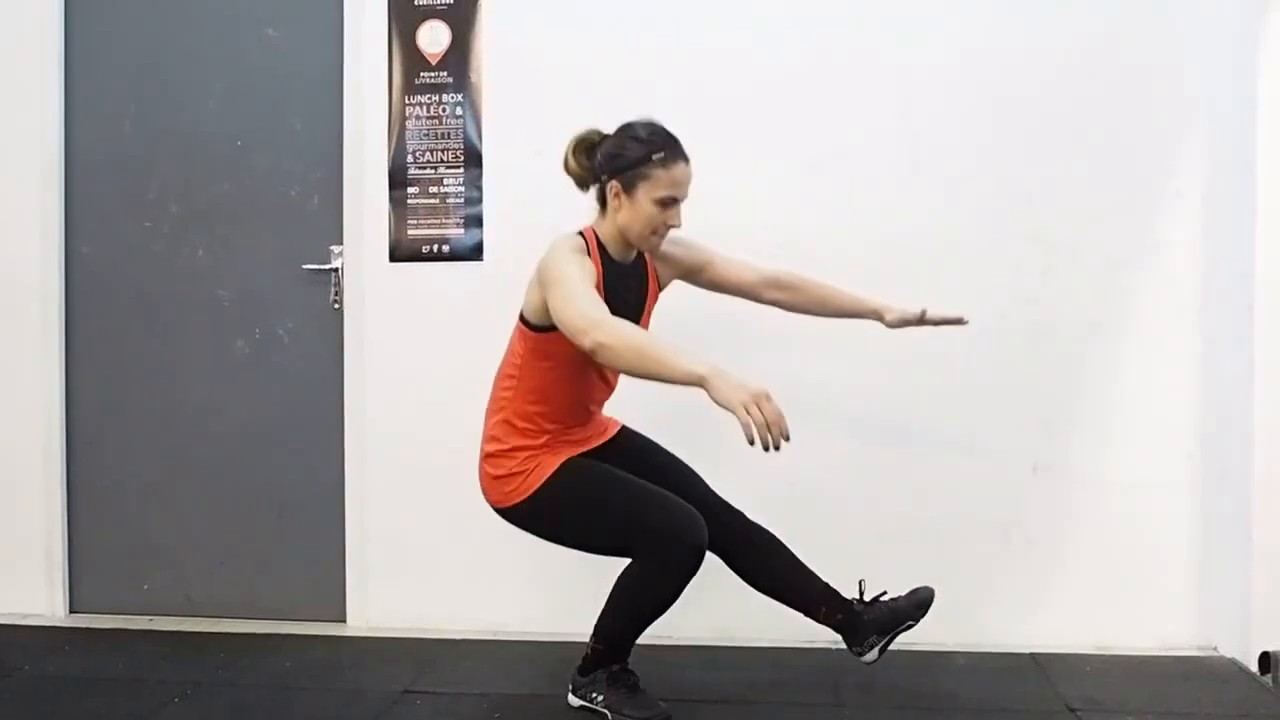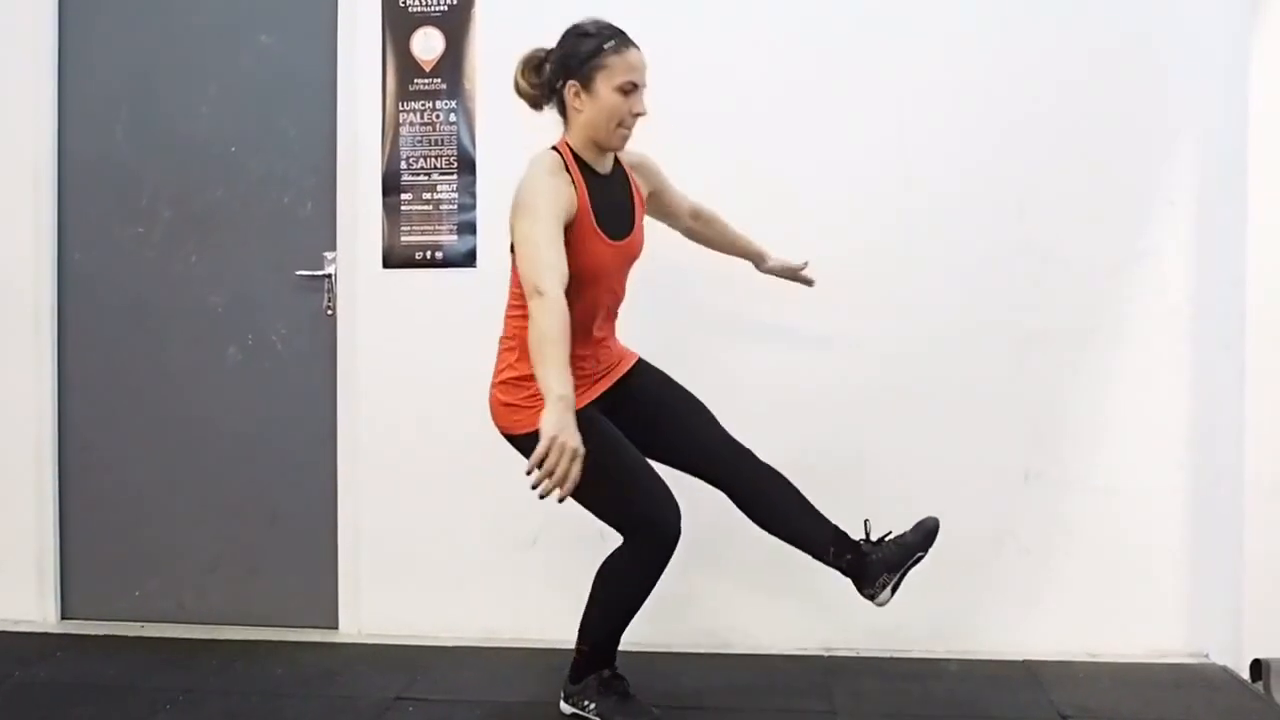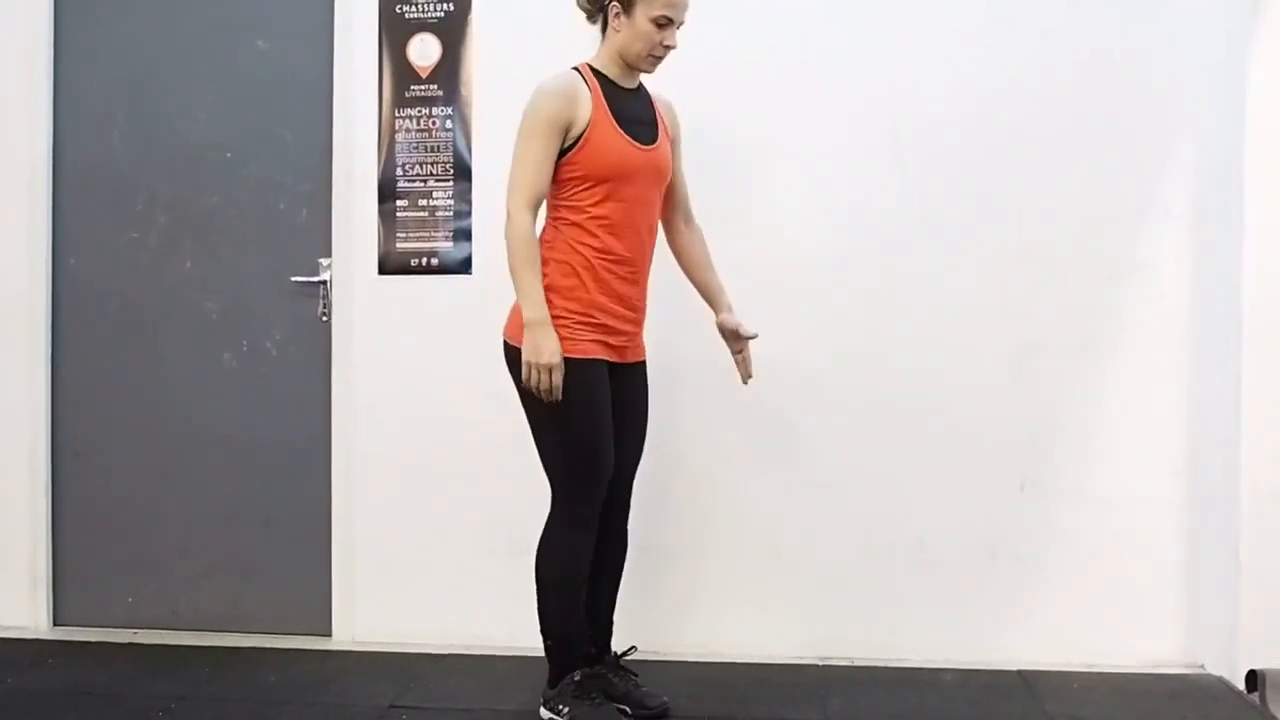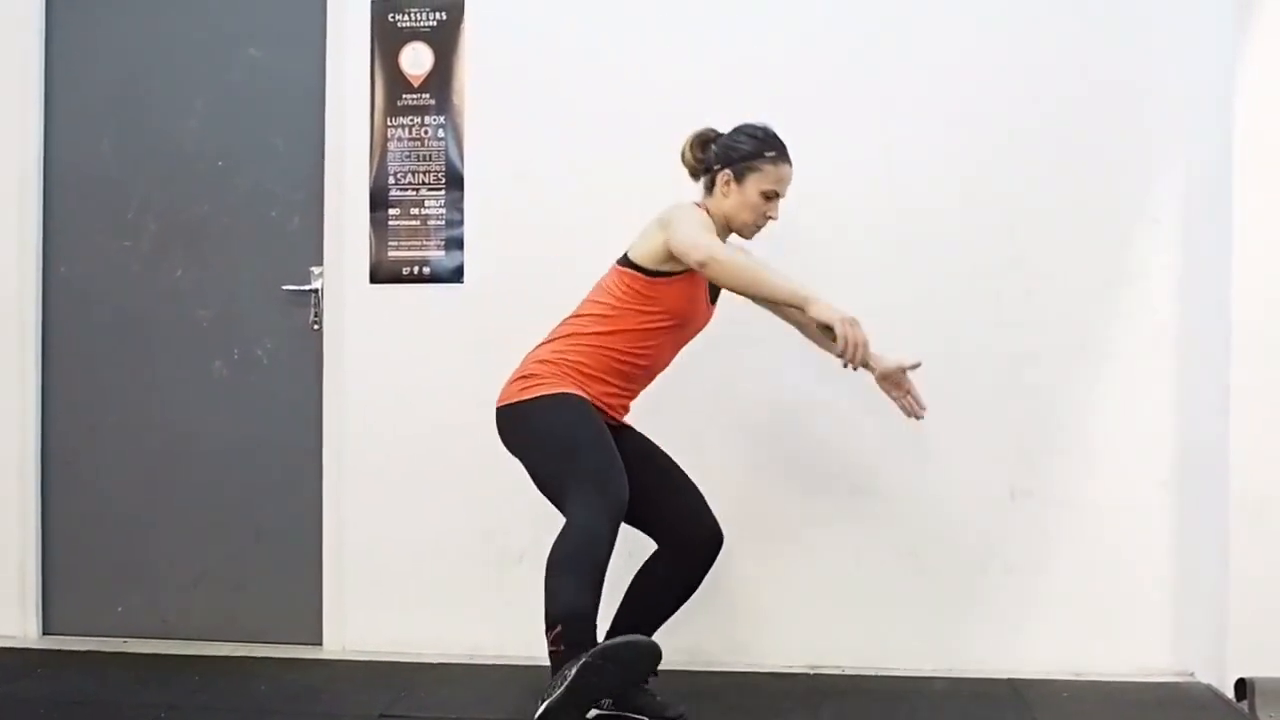
dt=1s
person 1, frame 1
left shoulder: (660, 257)
right shoulder: (567, 261)
left elbow: (768, 284)
right elbow: (601, 338)
left wrist: (881, 311)
right wrist: (713, 378)
left hip: (586, 437)
right hip: (527, 463)
left knee: (720, 519)
right knee: (678, 535)
left ankle: (853, 620)
person 1, frame 2
left shoulder: (633, 170)
right shoulder: (546, 182)
left elbow: (692, 217)
right elbow: (546, 296)
left wrist: (761, 259)
right wrist: (559, 410)
left hip: (607, 370)
right hip: (539, 397)
left knee: (728, 459)
right knee: (655, 523)
left ankle: (861, 563)
person 1, frame 3
left shoulder: (662, 114)
right shoulder: (564, 95)
left elbow: (679, 221)
right elbow: (520, 212)
left wrist: (722, 310)
right wrist: (537, 322)
left hip: (623, 343)
right hip: (564, 339)
left knee: (612, 506)
right knee: (579, 502)
left ankle: (599, 661)
person 1, frame 4
left shoulder: (721, 253)
right shoulder: (684, 221)
left elbow: (797, 311)
right elbow: (704, 257)
left wrist: (876, 364)
right wrist: (818, 306)
left hip: (597, 411)
right hip: (547, 393)
left knee: (696, 535)
right knee: (600, 503)
right ankle: (572, 669)
